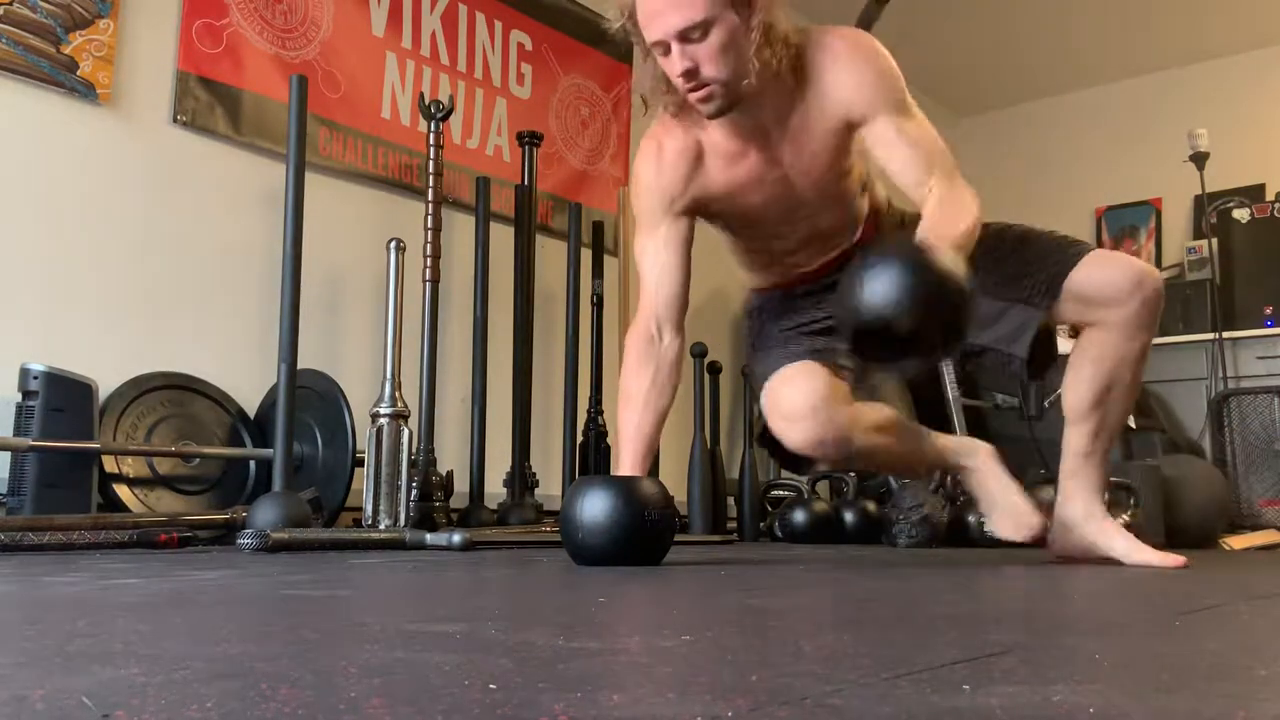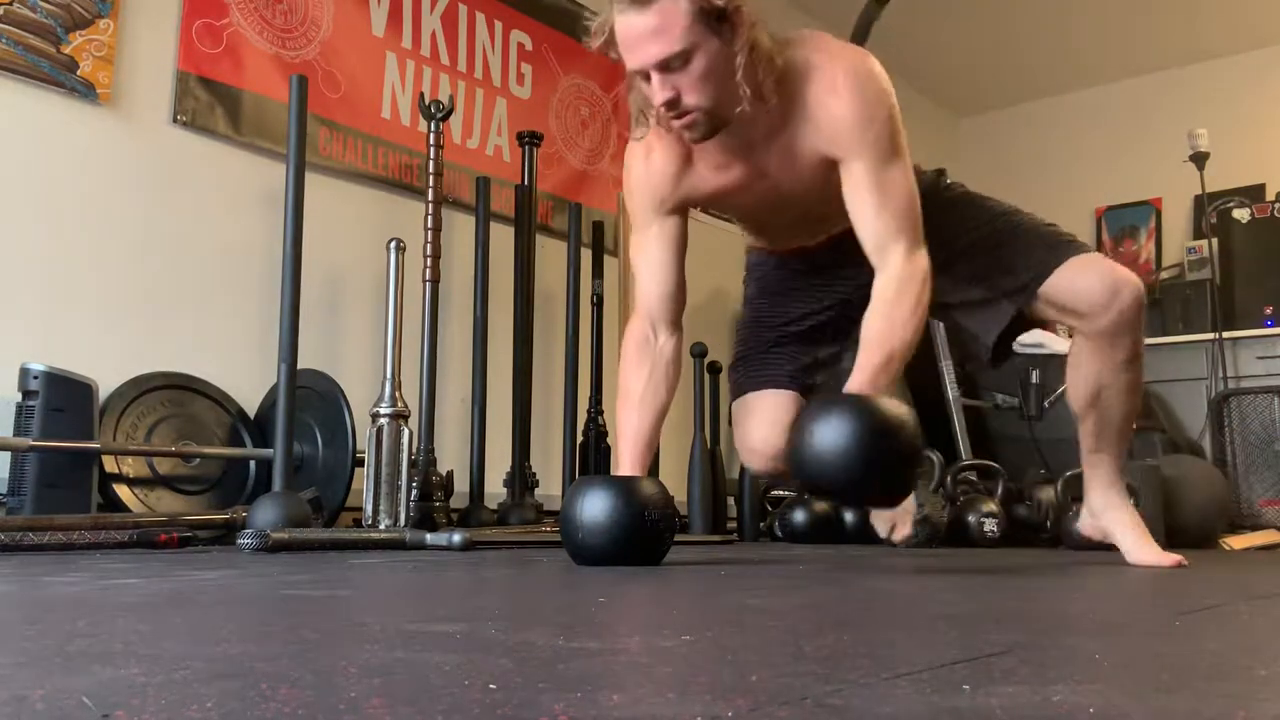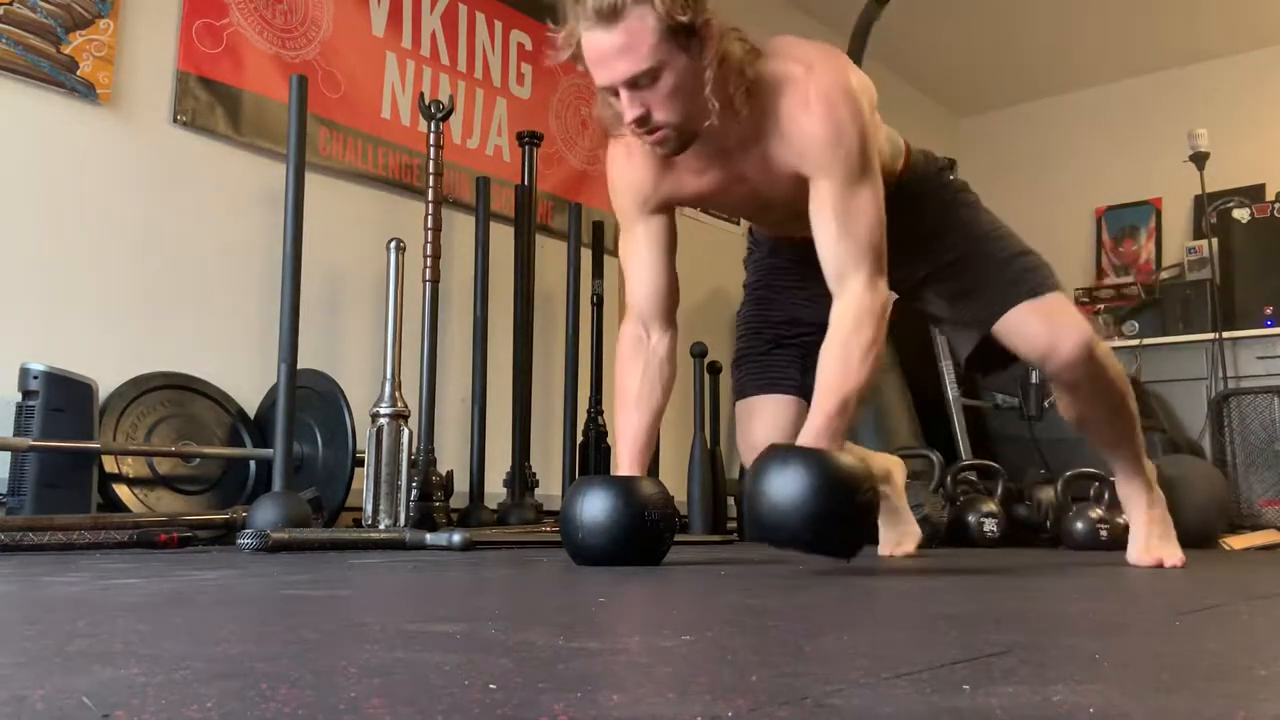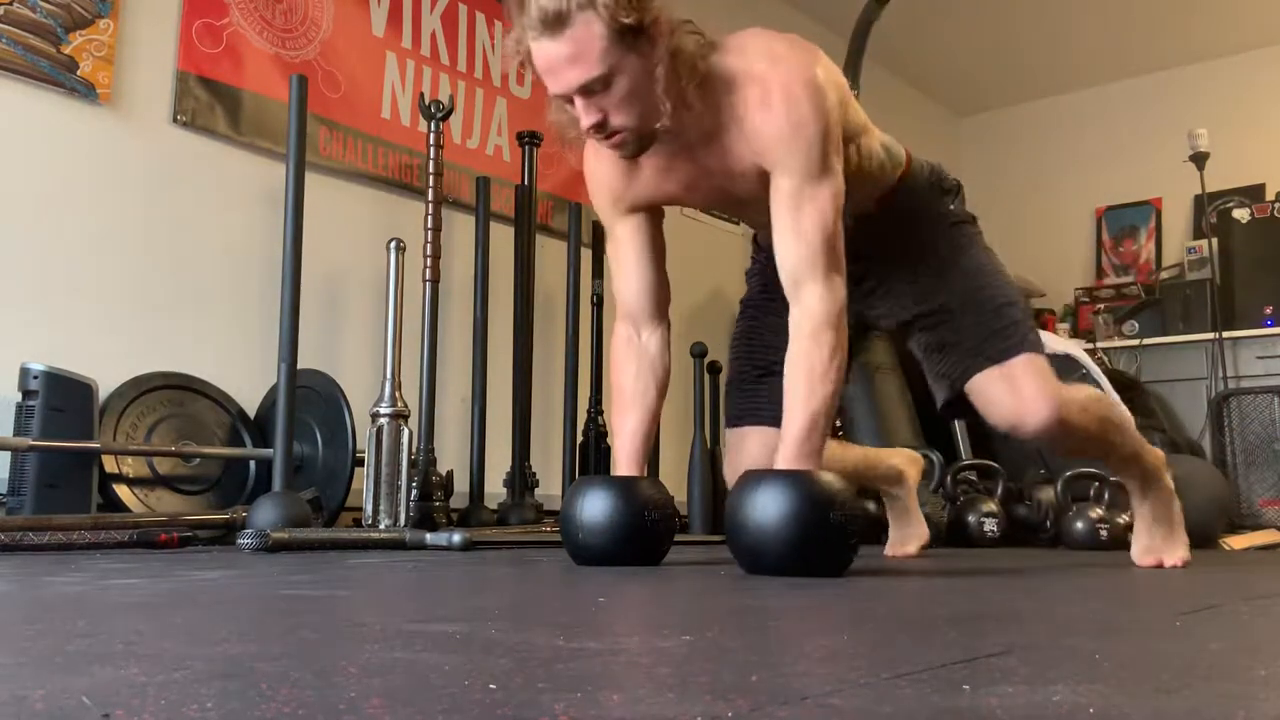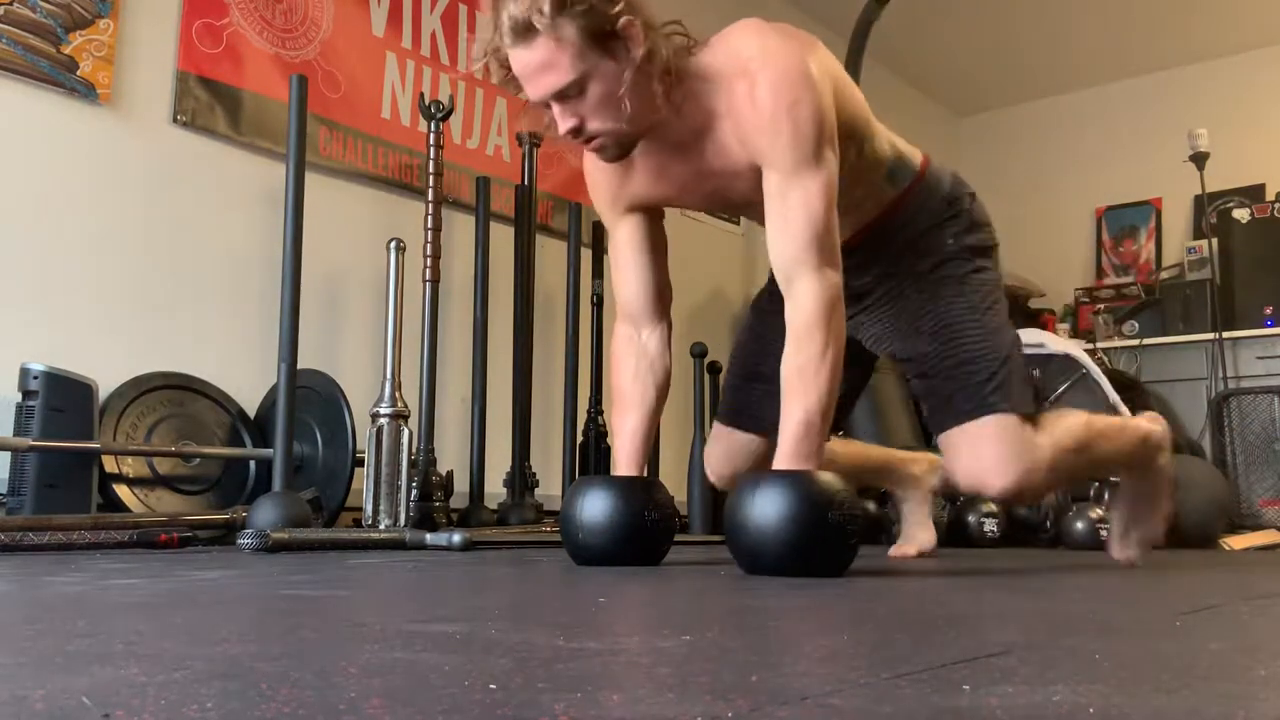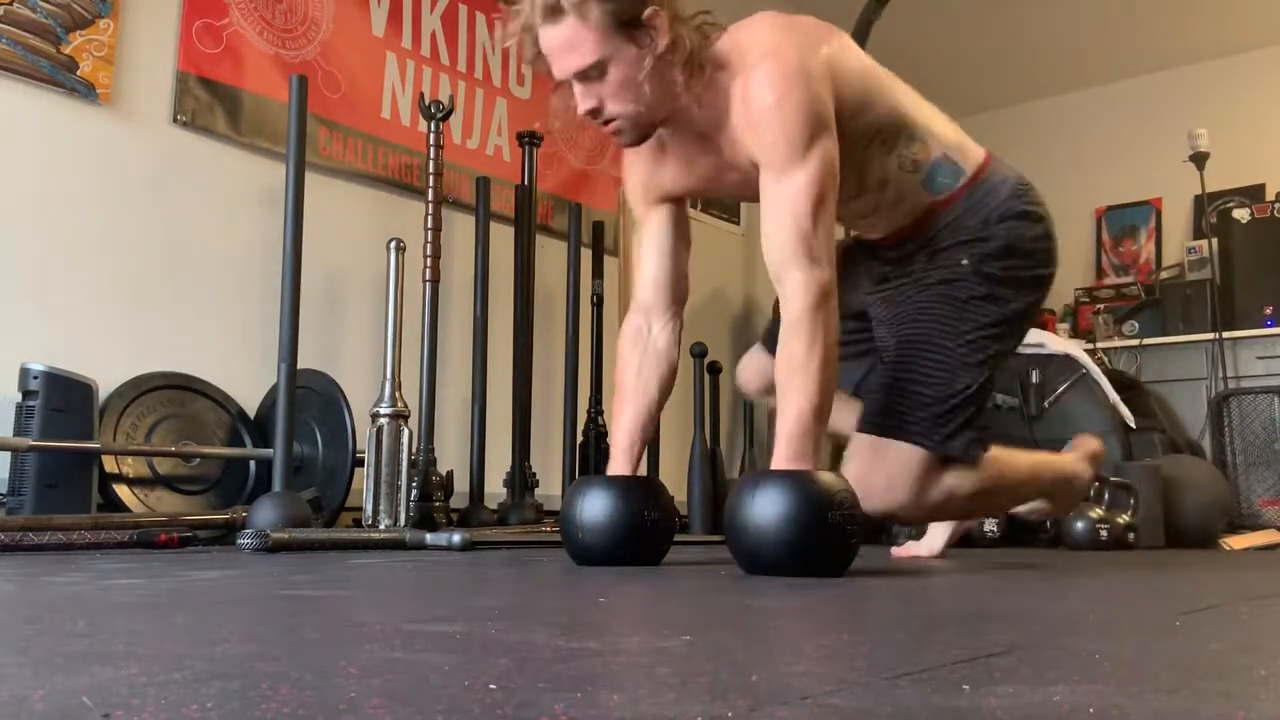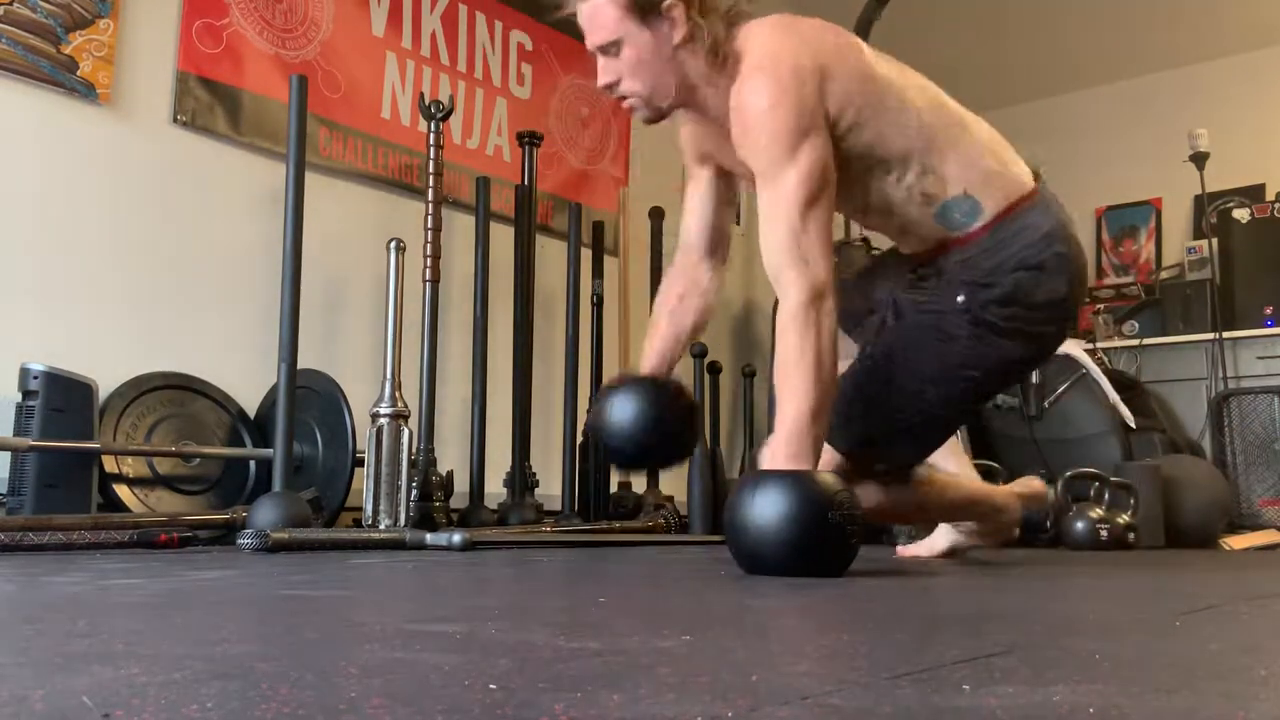
dt=0.2s
person 1, frame 1
left shoulder: (841, 62)
right shoulder: (669, 158)
left elbow: (950, 193)
right elbow: (656, 329)
left wrist: (933, 258)
right hip: (791, 302)
left knee: (1130, 286)
right knee: (805, 425)
left ankle: (1076, 510)
right ankle: (962, 460)
person 1, frame 2
left shoulder: (837, 85)
right shoulder: (656, 159)
left elbow: (907, 262)
right elbow: (654, 329)
left wrist: (863, 397)
left hip: (905, 221)
right hip: (789, 265)
left knee: (1112, 297)
right knee: (764, 450)
left ankle: (1105, 499)
person 1, frame 3
left shoulder: (814, 96)
right shoulder: (635, 160)
left elbow: (862, 291)
right elbow: (647, 328)
left wrist: (817, 445)
left hip: (908, 201)
right hip: (788, 245)
left knee: (1068, 345)
right knee: (768, 458)
left ankle: (1140, 492)
right ankle: (879, 476)
person 1, frame 4
left shoulder: (778, 88)
right shoulder: (611, 163)
left elbow: (818, 295)
right elbow: (639, 327)
left wrist: (795, 473)
right wrist: (625, 486)
left hip: (907, 217)
right hip: (785, 248)
left knee: (1033, 412)
right knee: (751, 479)
left ankle: (1150, 481)
right ankle: (894, 472)
person 1, frame 5
left shoulder: (766, 79)
right shoulder: (613, 168)
left elbow: (813, 292)
right elbow: (640, 328)
left wrist: (793, 478)
right wrist: (627, 486)
left hip: (921, 234)
right hip: (808, 251)
left knee: (998, 473)
right knee: (729, 469)
left ankle: (1141, 446)
right ankle: (909, 471)
person 1, frame 6
left shoulder: (767, 76)
right shoulder: (651, 157)
left elbow: (805, 288)
right elbow: (653, 319)
left wrist: (791, 477)
right wrist: (619, 477)
left hip: (980, 230)
right hip: (892, 242)
left knee: (882, 488)
right knee: (767, 383)
left ankle: (1070, 470)
person 1, frame 7
left shoulder: (770, 82)
right shoulder: (698, 123)
left elbow: (803, 293)
right elbow: (697, 265)
left wrist: (793, 478)
right wrist: (646, 380)
left hip: (1010, 264)
right hip: (967, 249)
left knee: (782, 478)
right knee: (843, 336)
left ankle: (993, 507)
right ankle: (965, 510)
